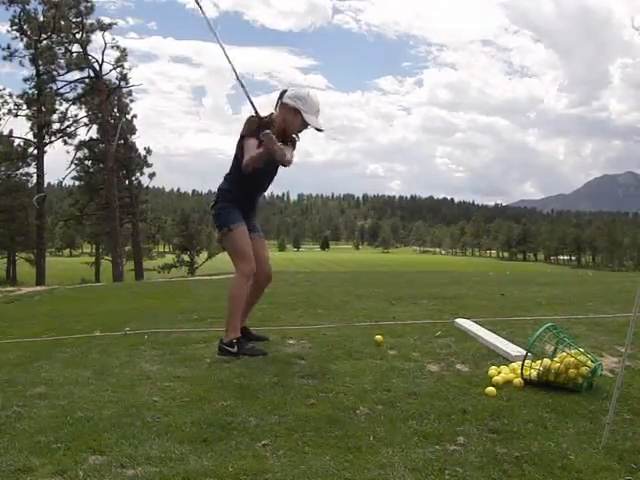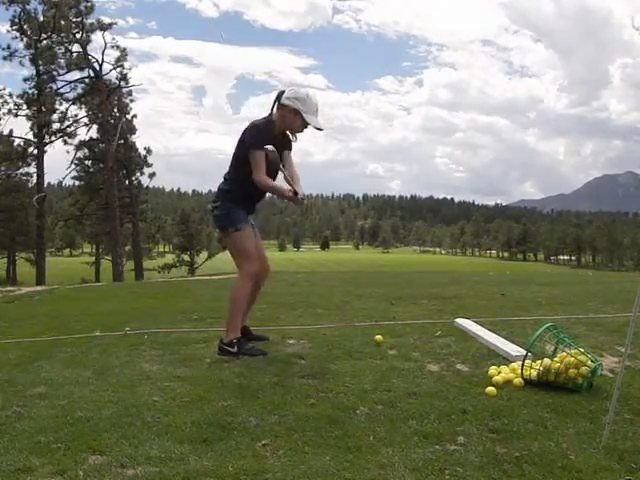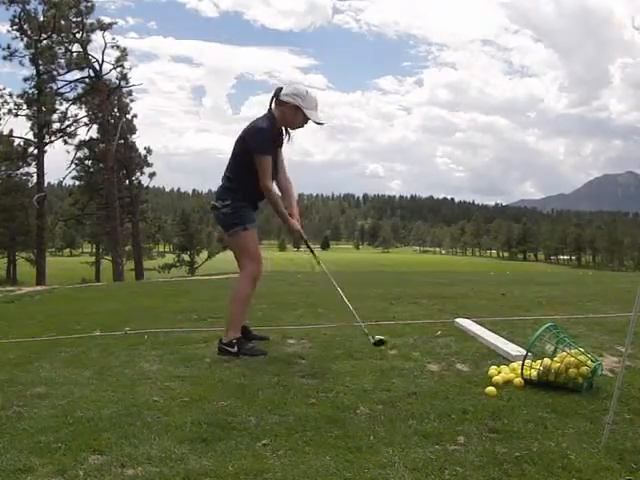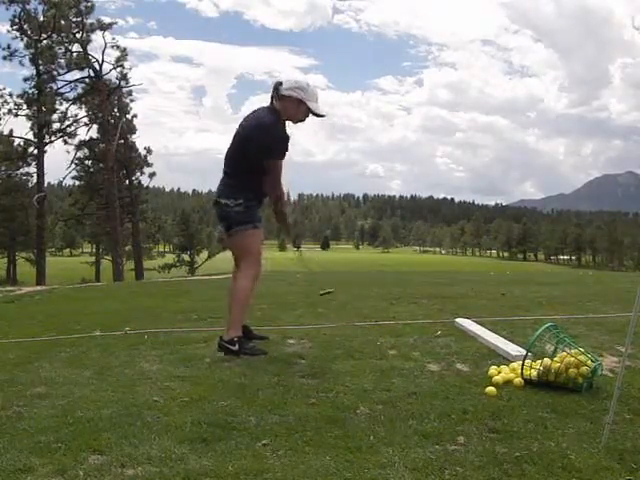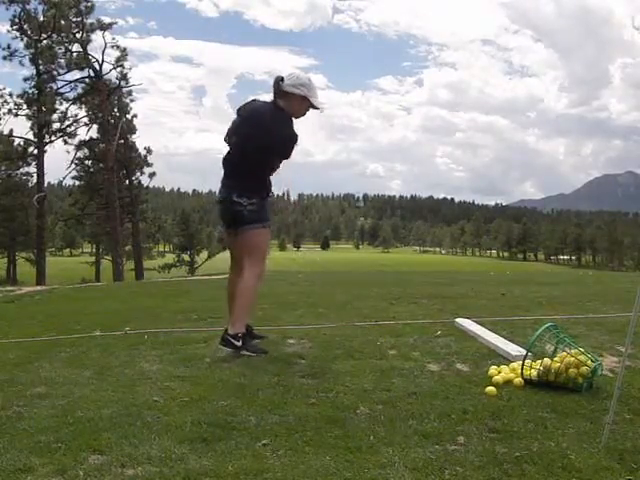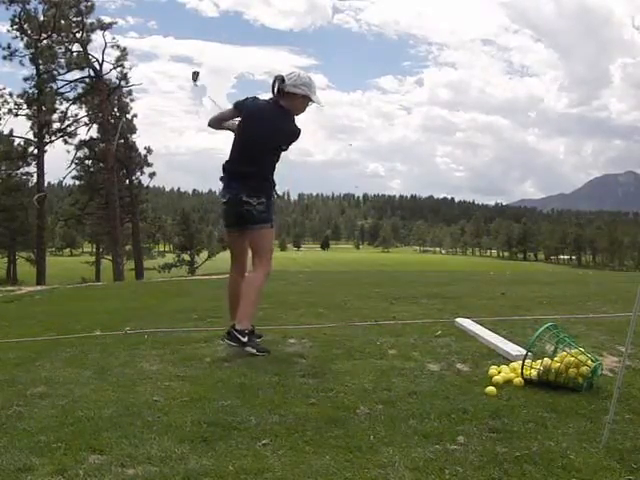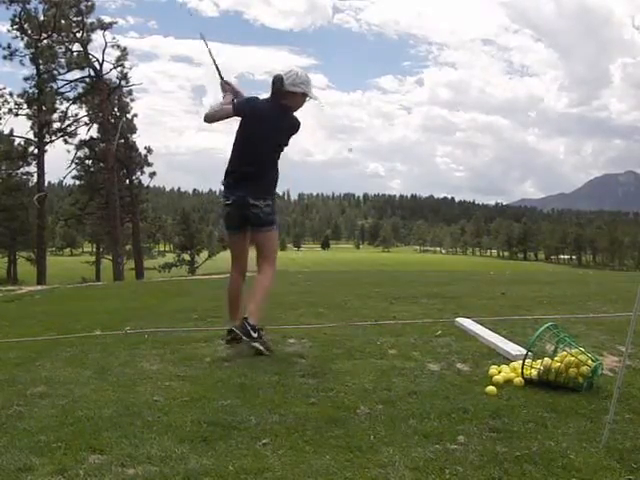
dt=0.2s
person 1, frame 1
left shoulder: (288, 138)
right shoulder: (256, 124)
left elbow: (286, 159)
right elbow: (247, 164)
left wrist: (278, 151)
right wrist: (264, 152)
left hip: (247, 210)
right hip: (228, 205)
left knee: (264, 274)
right knee: (247, 269)
left ankle: (239, 327)
right ankle: (229, 340)
person 1, frame 2
left shoulder: (283, 138)
right shoulder: (259, 129)
left elbow: (290, 170)
right elbow: (259, 178)
left wrist: (296, 190)
right wrist: (284, 192)
left hip: (241, 208)
right hip: (229, 206)
left knee: (262, 269)
right knee: (250, 269)
left ankle: (239, 327)
right ankle: (230, 340)
person 1, frame 3
left shoulder: (272, 130)
right shoulder: (264, 131)
left elbow: (282, 177)
right elbow: (265, 184)
left wrist: (294, 213)
right wrist: (287, 221)
left hip: (234, 204)
right hip: (235, 205)
left knee: (253, 268)
right knee: (250, 269)
left ankle: (238, 327)
right ankle: (230, 340)
person 1, frame 4
left shoulder: (259, 115)
right shoulder: (277, 134)
right elbow: (274, 184)
left wrist: (275, 210)
right wrist: (283, 219)
left hip: (225, 197)
right hip: (243, 201)
left knee: (243, 266)
right knee: (251, 269)
left ankle: (237, 327)
right ankle: (230, 338)
person 1, frame 5
left shoulder: (252, 107)
right shoulder: (288, 134)
left elbow: (229, 137)
right elbow: (271, 170)
left hip: (227, 194)
right hip: (252, 198)
left knee: (237, 265)
right knee: (255, 266)
left ankle: (237, 326)
right ankle: (234, 333)
person 1, frame 6
left shoulder: (252, 105)
right shoulder: (291, 130)
left elbow: (213, 122)
left hip: (230, 193)
right hip: (258, 197)
left knee: (238, 265)
right knee: (262, 265)
left ankle: (236, 326)
right ankle: (242, 326)
person 1, frame 7
left shoulder: (253, 106)
right shoulder: (291, 124)
left elbow: (209, 117)
left wrist: (227, 97)
right wrist: (237, 95)
left hip: (233, 195)
right hip: (261, 198)
left knee: (238, 267)
right knee: (267, 266)
left ankle: (234, 327)
right ankle: (249, 321)
